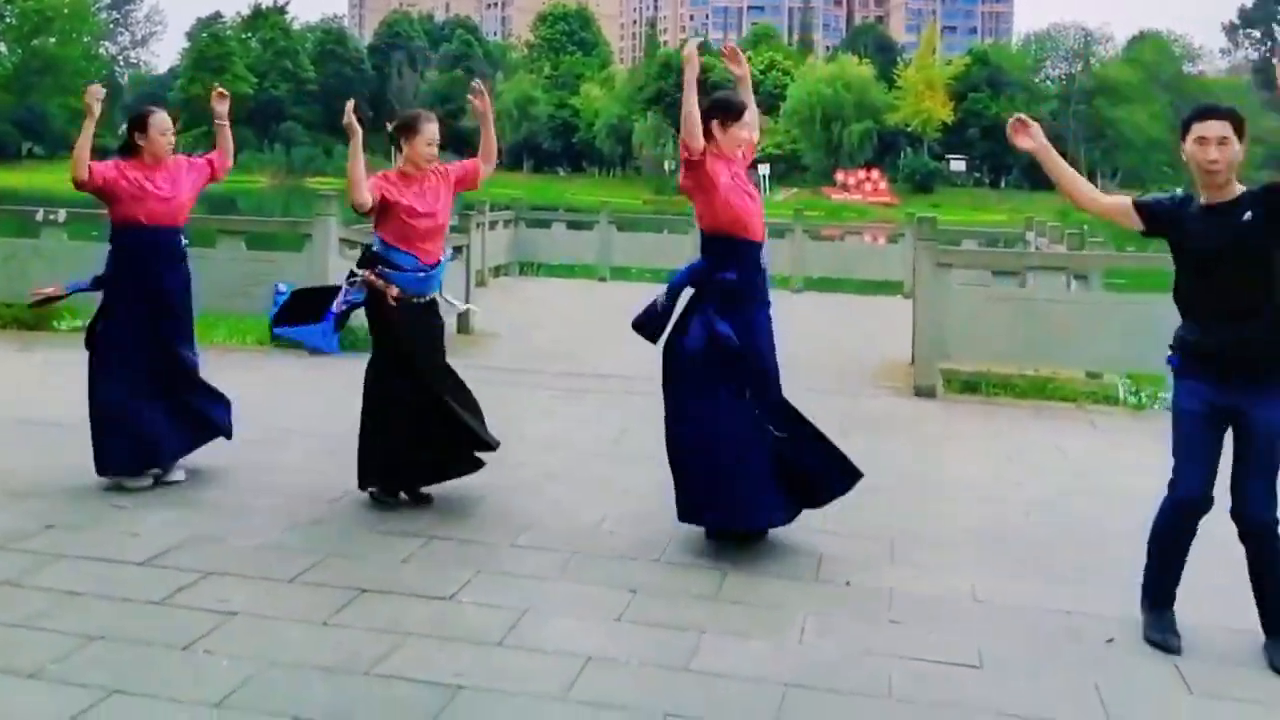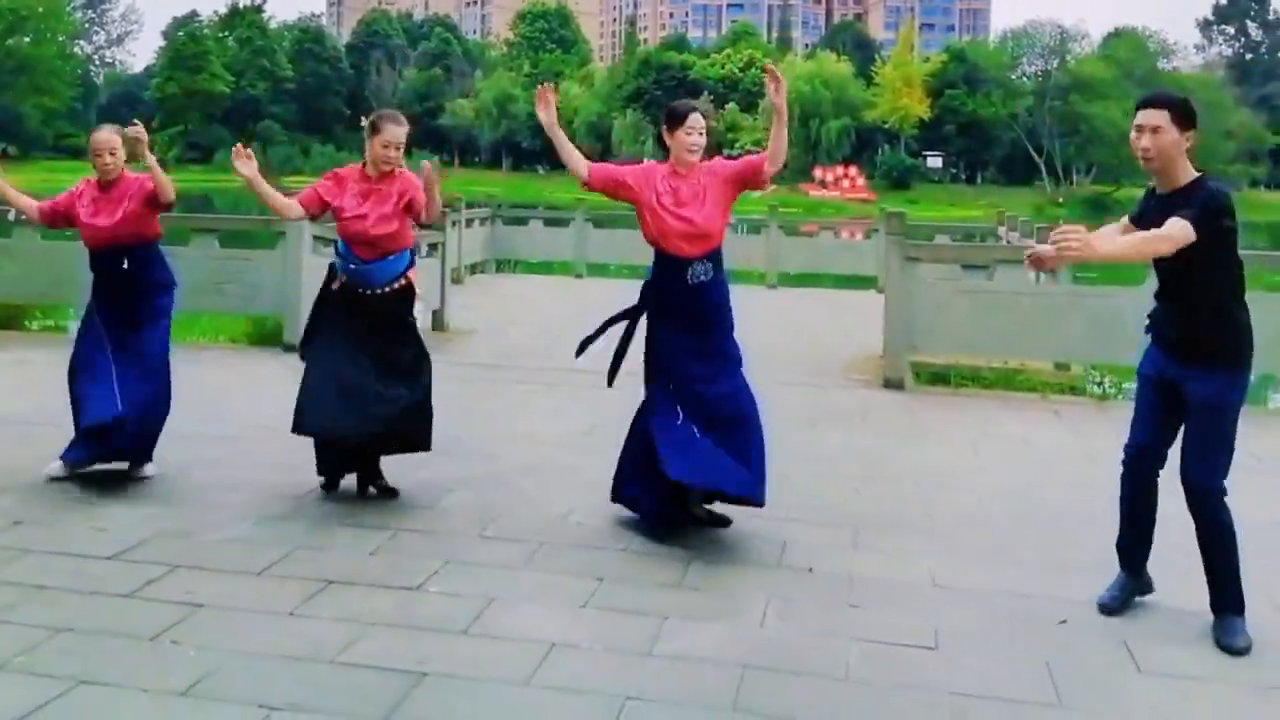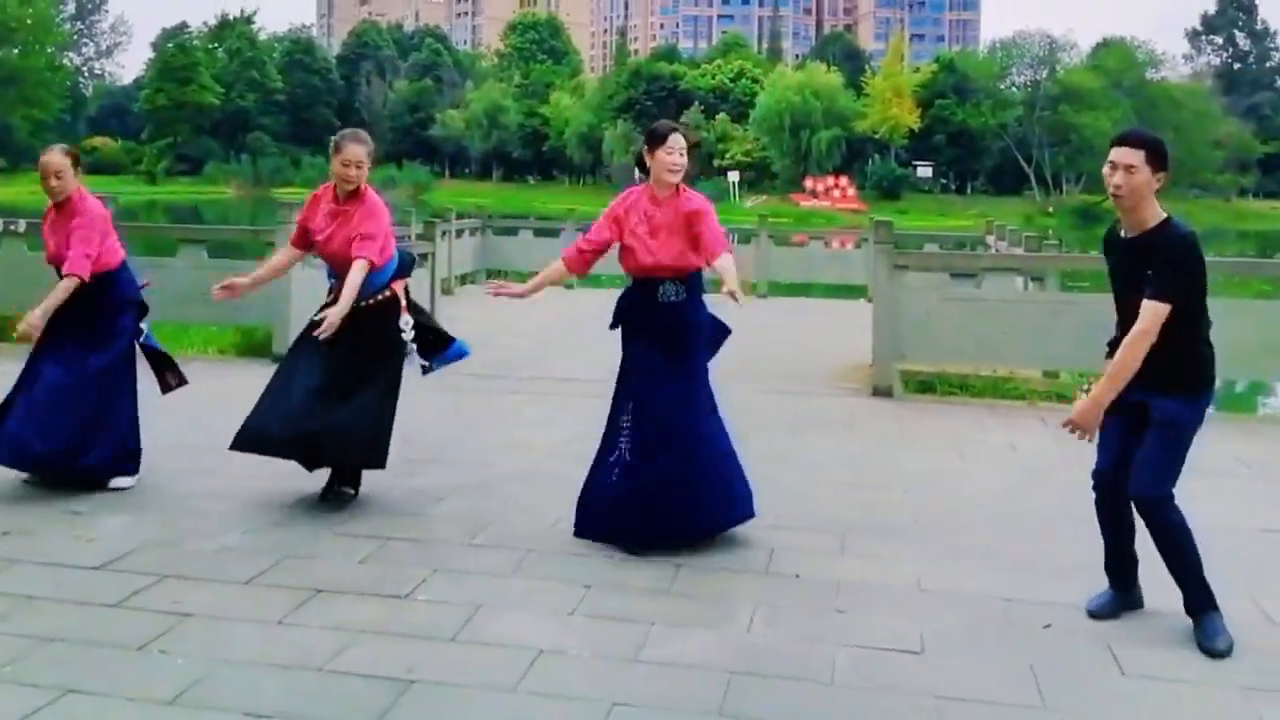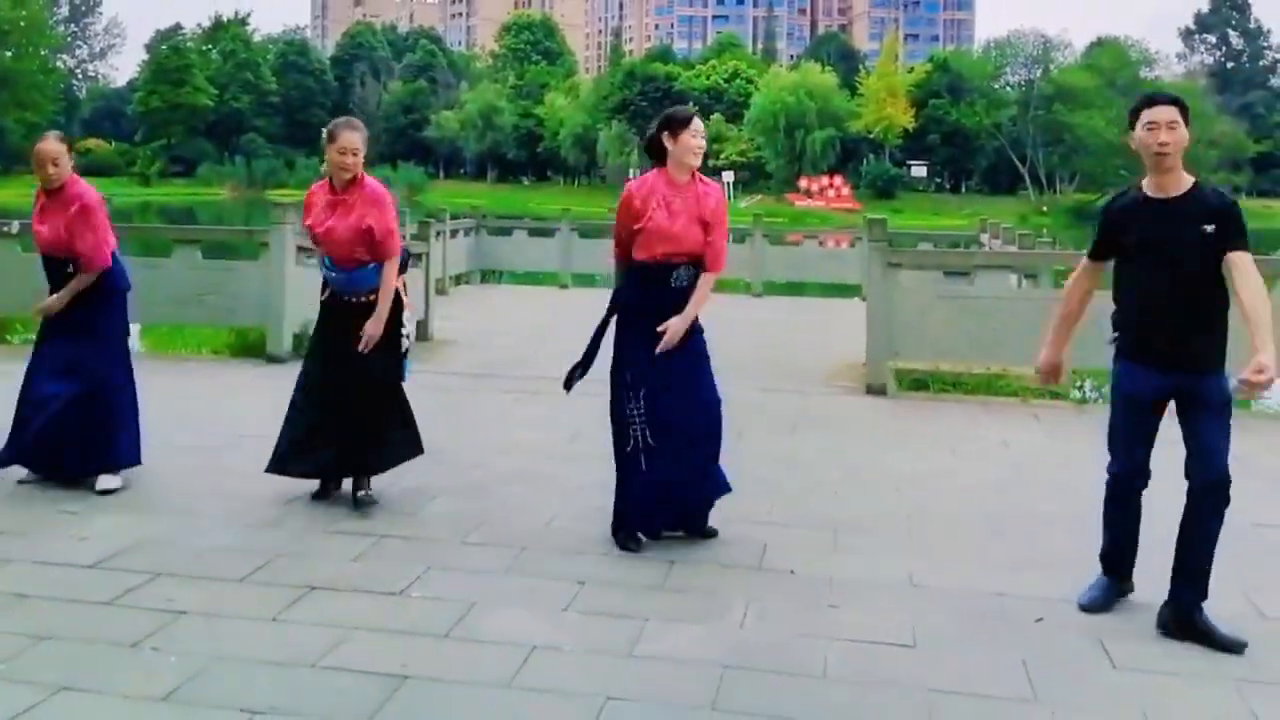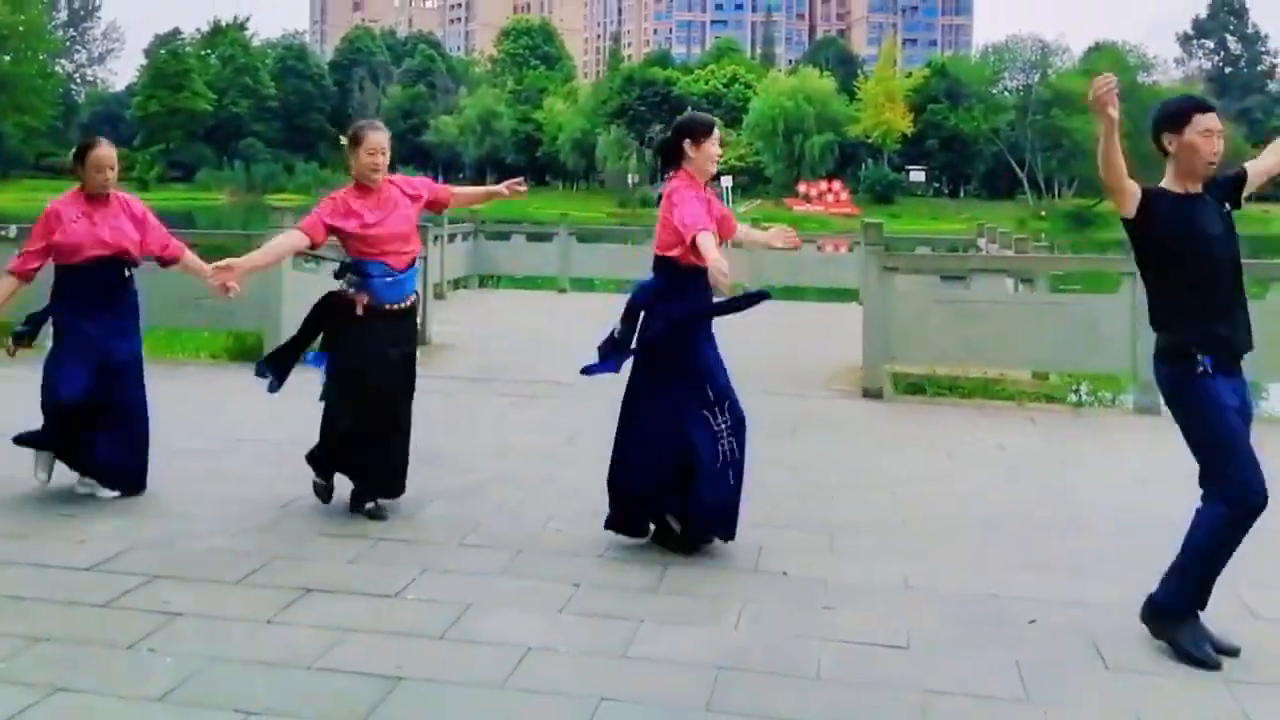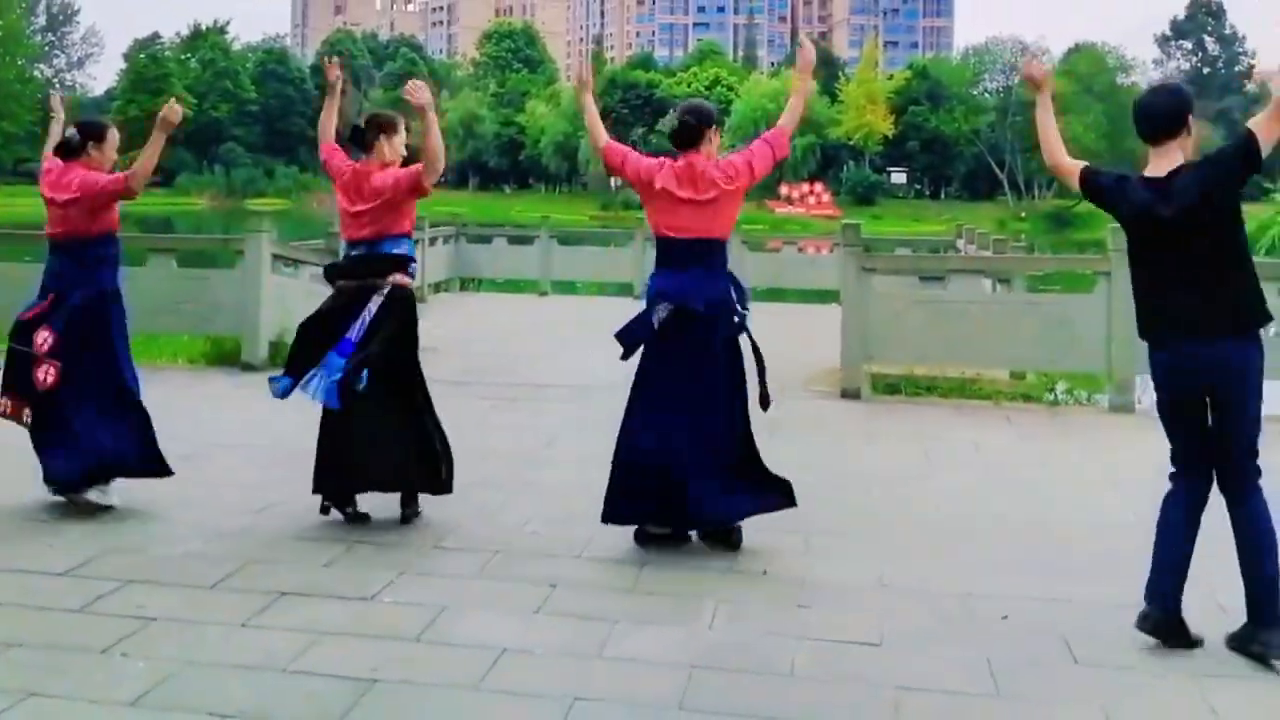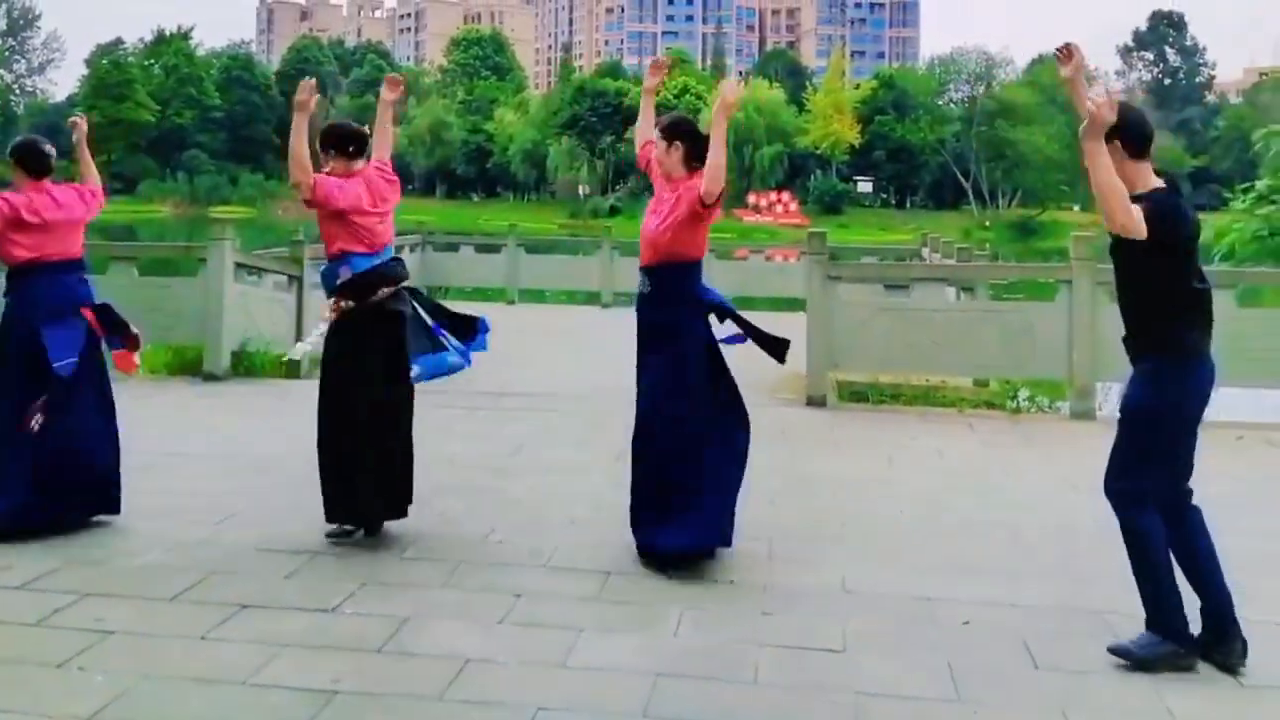
dt=0.3s
person 1, frame 1
right shoulder: (1174, 211)
right elbow: (1099, 201)
right wrist: (1043, 151)
right hip: (1198, 379)
right knee: (1185, 497)
right ankle: (1157, 606)
person 1, frame 2
left shoulder: (1210, 198)
right shoulder: (1155, 200)
left elbow: (1163, 242)
right elbow: (1123, 231)
left wrist: (1089, 249)
right wrist: (1064, 248)
left hip: (1219, 364)
right hip: (1165, 351)
left knee: (1203, 485)
right knee: (1139, 460)
left ankle: (1229, 609)
right ankle: (1133, 572)
person 1, frame 3
left shoulder: (1178, 245)
right shoulder: (1114, 237)
left elbow: (1146, 331)
left wrist: (1095, 399)
left hip: (1180, 387)
right hip: (1128, 375)
left knee: (1149, 490)
right knee: (1108, 479)
left ankle: (1204, 609)
right ankle: (1123, 585)
person 1, frame 4
left shoulder: (1218, 207)
right shoulder: (1120, 210)
right elbow: (1084, 279)
right wrist: (1054, 345)
left hip: (1202, 368)
right hip: (1137, 364)
left knee: (1211, 481)
right knee: (1126, 475)
left ankle: (1184, 608)
right ankle: (1115, 574)
person 1, frame 5
left shoulder: (1217, 194)
right shoulder: (1150, 206)
right elbow: (1115, 181)
right wrist: (1108, 122)
left hip: (1223, 369)
right hip: (1192, 368)
left knee: (1226, 493)
left ankle: (1182, 615)
right ankle: (1172, 604)
person 1, frame 6
left shoulder: (1125, 194)
right shoulder: (1215, 176)
left elbow: (1057, 159)
left wrist: (1041, 94)
left hip: (1168, 356)
left knee: (1188, 478)
left ankle: (1162, 606)
person 1, frame 7
left shoulder: (1159, 206)
right shoulder: (1153, 192)
left elbow: (1116, 220)
right elbow: (1103, 145)
left wrist: (1093, 133)
right wrist: (1080, 83)
left hip: (1168, 370)
right hip: (1182, 367)
left knee: (1128, 487)
right knee: (1170, 496)
left ankle: (1170, 632)
right ankle: (1221, 632)
person 2, frame 1
left shoulder: (732, 163)
right shoulder: (706, 167)
left elbow: (743, 128)
right elbow: (691, 141)
left wrist: (743, 77)
right wrist: (690, 76)
left hip: (737, 297)
right hip: (729, 299)
left knee: (738, 404)
right knee: (748, 404)
left ankle: (731, 512)
right ankle: (735, 514)
person 2, frame 2
left shoulder: (721, 174)
right shoulder: (644, 179)
left elbow: (772, 164)
right elbow: (585, 170)
left wrist: (779, 110)
right wrist: (552, 126)
left hip: (713, 303)
right hip: (670, 305)
left knee: (723, 398)
right knee: (674, 400)
left ankle: (692, 495)
right ankle: (670, 499)
person 2, frame 3
left shoulder: (696, 205)
right shoulder: (624, 206)
left elbow: (719, 250)
right elbow: (580, 256)
left wrist: (731, 280)
right wrist: (527, 288)
left hip: (684, 322)
right hip: (643, 325)
left knee: (687, 419)
right knee: (640, 417)
left ankle: (687, 515)
right ankle: (624, 518)
person 2, frame 4
left shoulder: (712, 195)
right shoulder: (638, 190)
left elbow: (713, 265)
right elbow: (622, 247)
left wrist: (686, 319)
right wrist: (623, 298)
left hip: (683, 314)
right hip: (640, 310)
left knee: (695, 407)
right knee: (640, 411)
left ankle: (685, 510)
right ankle: (633, 517)
person 2, frame 5
left shoulder: (695, 190)
right shoulder: (683, 193)
left elbow: (727, 226)
right elbow: (695, 227)
left wrist: (767, 236)
right wrist: (711, 257)
left hip: (679, 311)
right hip: (677, 315)
left knee: (666, 414)
right knee: (713, 415)
left ankle: (657, 514)
right ankle: (679, 514)
person 2, frame 6
left shoulder: (655, 173)
right shoulder: (730, 175)
left elbow: (601, 145)
right elbow: (780, 134)
left wrist: (585, 93)
right wrist: (803, 79)
left hip: (667, 298)
right hip: (714, 299)
left knee: (658, 405)
right knee: (717, 403)
left ankle: (660, 518)
right ankle: (721, 518)
person 2, frame 7
left shoulder: (694, 192)
right shoulder: (667, 180)
left elbow: (711, 189)
right elbow: (641, 141)
left wrist: (721, 119)
right wrist: (649, 91)
left hip: (679, 323)
right hip: (665, 320)
left knee: (672, 428)
right knee: (672, 426)
left ankle: (682, 542)
right ankle: (682, 534)
person 3, frame 1
left shoulder: (441, 176)
right shoulder: (390, 183)
left elbow: (484, 163)
right elbow: (361, 201)
left wrist: (484, 112)
right wrist: (356, 140)
left hip: (419, 301)
right hip: (390, 301)
left knee: (424, 382)
right knee: (413, 383)
left ankle: (399, 475)
right ankle: (384, 477)
person 3, frame 2
left shoulder: (407, 183)
right shoulder: (338, 181)
left elbow: (429, 216)
right elbow: (291, 210)
left wrist: (432, 187)
right wrist: (254, 179)
left hip: (394, 296)
right hip: (347, 294)
left knee: (393, 378)
right knee: (334, 375)
left ankle: (370, 469)
right ankle: (336, 465)
person 3, frame 3
left shoulder: (372, 208)
right shoulder: (317, 201)
left elbow: (360, 266)
right elbow: (295, 250)
left wrist: (340, 309)
right wrist: (249, 281)
left hip: (381, 307)
right hip: (342, 300)
left knee: (365, 393)
right knee: (316, 382)
left ankle: (348, 475)
right ankle: (336, 471)
person 3, frame 4
left shoulder: (376, 196)
right shoulder: (315, 196)
left elbow: (391, 260)
left wrist: (380, 317)
left hip: (377, 300)
right hip: (336, 301)
left knee: (369, 387)
right knee: (323, 385)
left ankle: (361, 476)
right ankle: (331, 472)
person 3, frame 5
left shoulder: (407, 188)
right shoulder: (339, 204)
left elbow: (449, 196)
right elbow: (296, 238)
left wrist: (494, 192)
right wrist: (245, 264)
left hip: (400, 311)
right hip: (361, 314)
left knee: (391, 401)
right knee: (356, 397)
left ankle: (368, 487)
right ankle: (326, 465)
person 3, frame 6
left shoulder: (346, 174)
right shoulder: (396, 182)
left elbow: (325, 141)
right elbow: (435, 165)
left wrist: (333, 91)
right wrist: (427, 110)
left hip: (353, 294)
right hip: (388, 296)
left knee: (351, 391)
right knee: (401, 394)
left ankle: (337, 492)
right ankle: (409, 493)
person 3, frame 7
left shoulder: (339, 191)
right shoulder: (383, 180)
left elbow: (302, 180)
right elbow: (383, 148)
left wrist: (301, 115)
right wrist: (387, 105)
left hip: (355, 312)
right hip: (386, 305)
left knee: (351, 410)
right knee: (386, 405)
left ankle: (357, 513)
right ankle: (376, 509)
person 4, frame 1
left shoulder: (185, 168)
right shoulder: (118, 173)
left elbow: (223, 161)
right elbow: (79, 174)
left wrist: (221, 118)
right wrist: (92, 119)
left hip: (170, 282)
right hip: (128, 284)
left knee: (172, 363)
right knee: (122, 370)
left ankle: (167, 453)
right ankle: (125, 461)
person 4, frame 2
left shoulder: (143, 186)
right shoulder: (80, 195)
left elbow: (167, 197)
right elbow: (41, 211)
left wrist: (147, 156)
left hip: (149, 290)
right hip: (107, 294)
left knee: (145, 372)
right knee: (91, 369)
left ankle: (139, 452)
right ankle: (88, 448)
person 4, frame 3
left shoulder: (88, 213)
right shoulder: (56, 209)
left elbow: (76, 272)
left wrist: (41, 311)
right wrist: (44, 310)
left hip: (111, 302)
right hip: (80, 303)
left knee: (105, 384)
right knee: (54, 376)
left ankle: (122, 465)
right ankle: (53, 458)
person 4, frame 4
left shoulder: (86, 200)
right shoulder: (44, 195)
left elbow: (95, 263)
left wrist: (62, 299)
right wrist: (55, 297)
left hip: (100, 294)
right hip: (65, 293)
left knee: (101, 376)
right knee: (52, 374)
left ankle: (110, 462)
right ankle: (49, 459)
person 4, frame 5
left shoulder: (131, 208)
right shoulder: (58, 210)
left elbow: (169, 247)
left wrist: (210, 273)
left hip: (119, 312)
right hip: (74, 312)
left knee: (121, 393)
right knee: (70, 389)
left ankle: (102, 472)
right ankle: (54, 444)
person 4, frame 6
left shoulder: (55, 175)
right shoulder: (91, 184)
left elbow: (50, 154)
right elbow: (132, 184)
left wrist: (57, 119)
right wrist: (161, 131)
left hip: (65, 286)
right hip: (91, 291)
left knee: (65, 381)
right knee: (98, 381)
left ankle: (69, 472)
right ankle: (89, 474)
person 4, frame 7
right shoulder: (72, 198)
right elbow: (96, 191)
right wrist: (82, 145)
right hip: (76, 305)
right knee: (79, 402)
right ankle: (79, 500)
